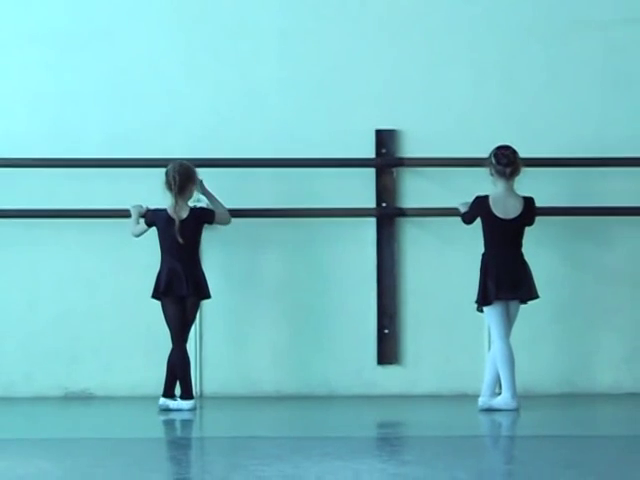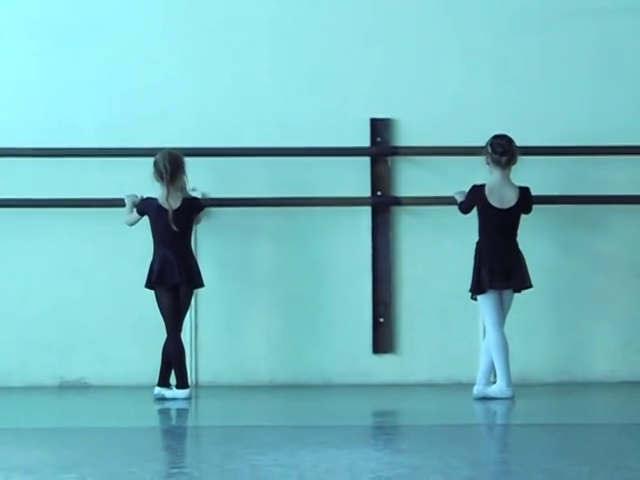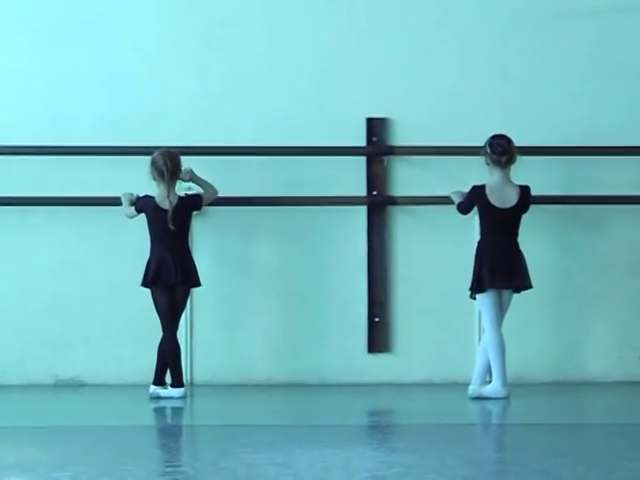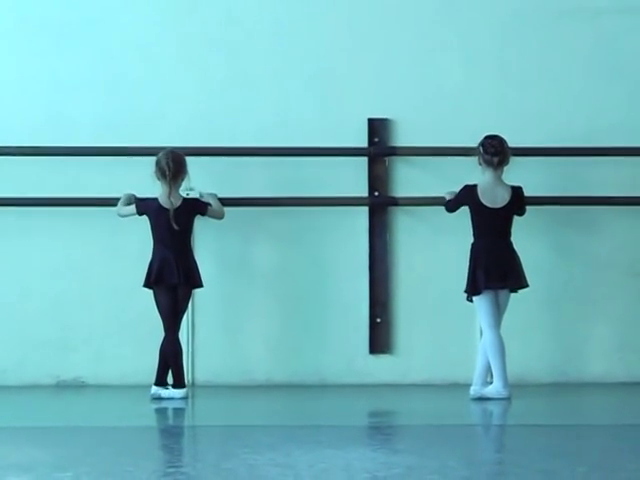
dt=1s
person 1, frame 1
left shoulder: (482, 203)
right shoulder: (527, 204)
left elbow: (467, 219)
left wrist: (463, 208)
left hip: (493, 274)
right hip: (516, 274)
left knee: (499, 337)
right knee: (500, 338)
left ankle: (509, 396)
right ankle: (487, 395)
person 1, frame 2
left shoulder: (478, 192)
right shoulder: (523, 194)
left elbow: (464, 208)
left wrist: (460, 197)
left hip: (486, 263)
right hip: (510, 264)
left knee: (493, 326)
right knee: (494, 327)
left ankle: (504, 384)
right ankle: (482, 383)
person 1, frame 3
left shoulder: (479, 192)
right shoulder: (523, 193)
left elbow: (464, 208)
left wrist: (457, 197)
left hip: (487, 263)
right hip: (511, 263)
left knee: (491, 326)
right knee: (492, 326)
left ankle: (499, 384)
right ankle: (478, 382)
person 1, frame 4
left shoulder: (470, 192)
right shoulder: (515, 193)
left elbow: (450, 207)
left wrist: (449, 197)
left hip: (482, 263)
right hip: (505, 263)
left knee: (489, 327)
right knee: (491, 327)
left ankle: (500, 385)
right ankle: (479, 384)
person 2, frame 1
left shoulder: (158, 216)
right shoulder: (199, 214)
left elbow: (135, 232)
right elbow: (226, 218)
left wrist: (136, 214)
right wrist: (206, 192)
left hip: (169, 282)
right hip: (192, 282)
left knee: (178, 341)
right knee: (180, 341)
left ankle: (186, 397)
right ankle: (168, 395)
person 2, frame 2
left shoulder: (149, 205)
right shoulder: (192, 204)
left elbow: (129, 221)
left wrist: (130, 203)
right wrist: (184, 191)
left hip: (162, 271)
right hip: (186, 271)
left knee: (172, 330)
right knee: (174, 330)
left ankle: (182, 386)
right ankle: (163, 384)
person 2, frame 3
left shoulder: (147, 203)
right shoulder: (188, 203)
left elbow: (128, 213)
right elbow: (214, 192)
left wrist: (126, 200)
right wrist: (192, 177)
left hip: (158, 270)
right hip: (183, 271)
left knee: (168, 329)
right knee: (171, 329)
left ankle: (177, 385)
right ankle: (158, 383)
person 2, frame 4
left shoulder: (149, 206)
right shoulder: (192, 205)
left elbow: (120, 211)
right elbow: (220, 214)
left wrist: (126, 197)
right wrist: (211, 198)
left hip: (161, 271)
right hip: (184, 271)
left knee: (170, 329)
right knee: (172, 329)
left ankle: (179, 385)
right ankle: (160, 384)
